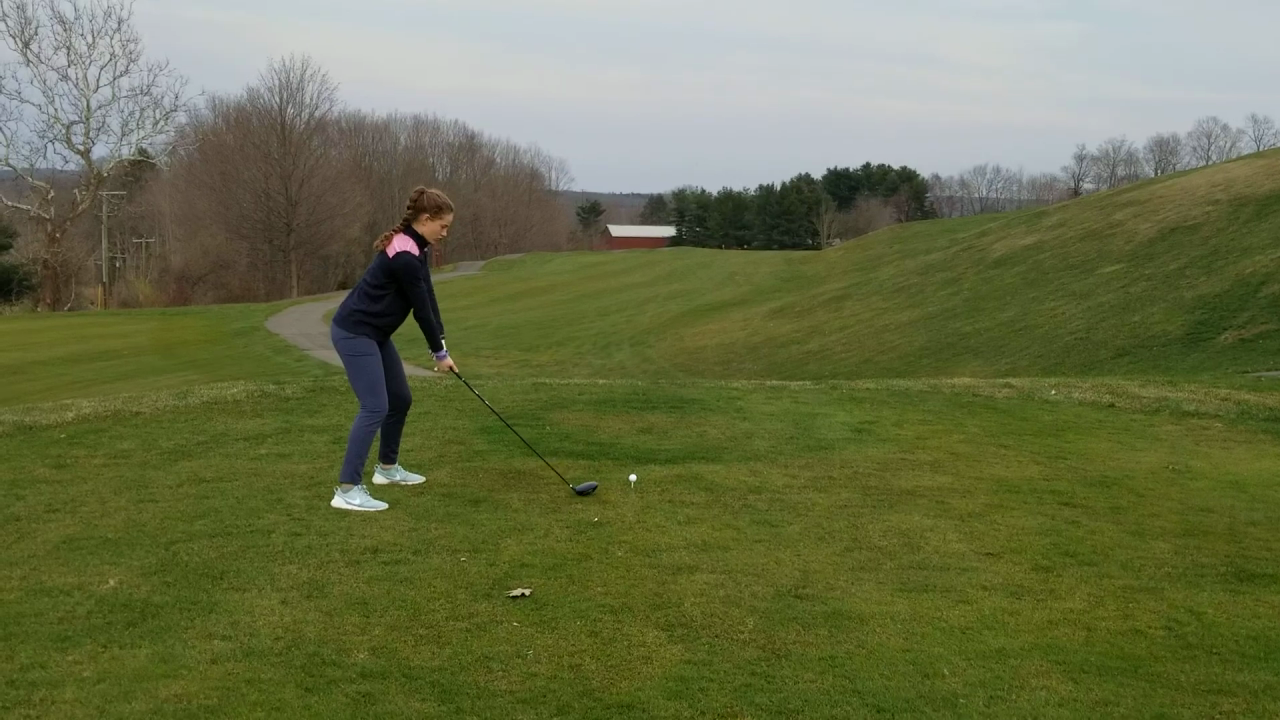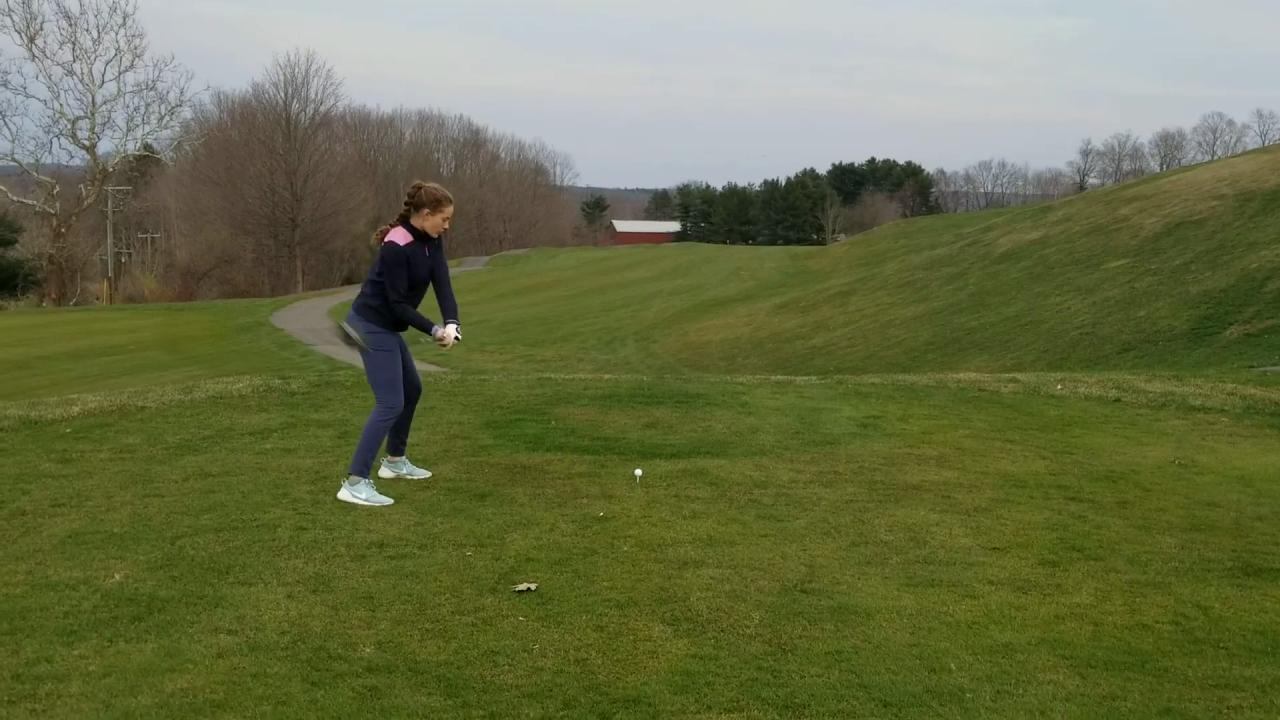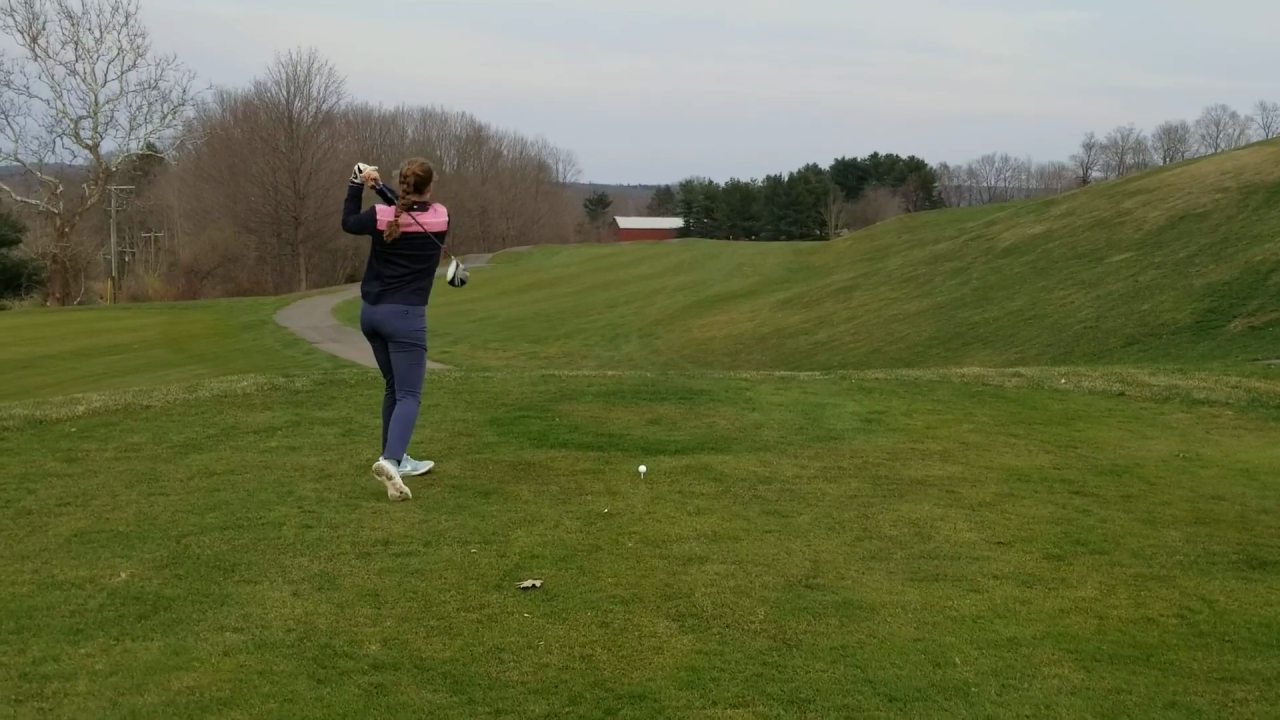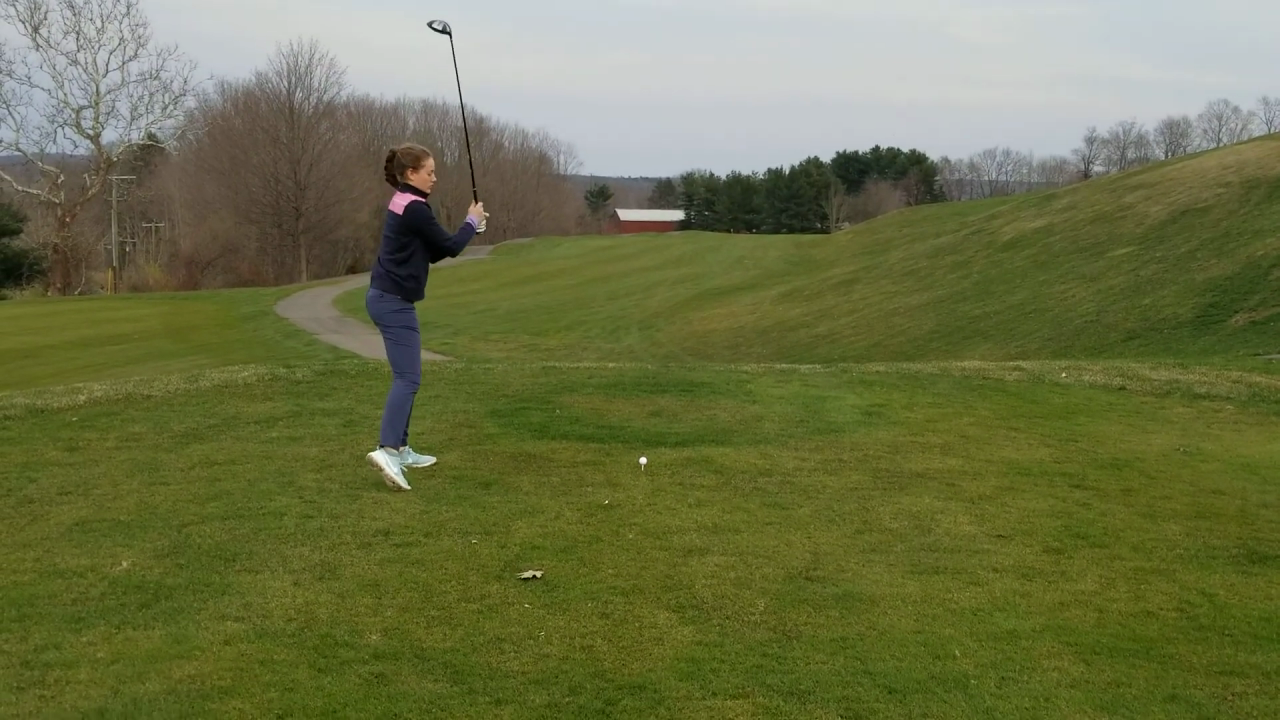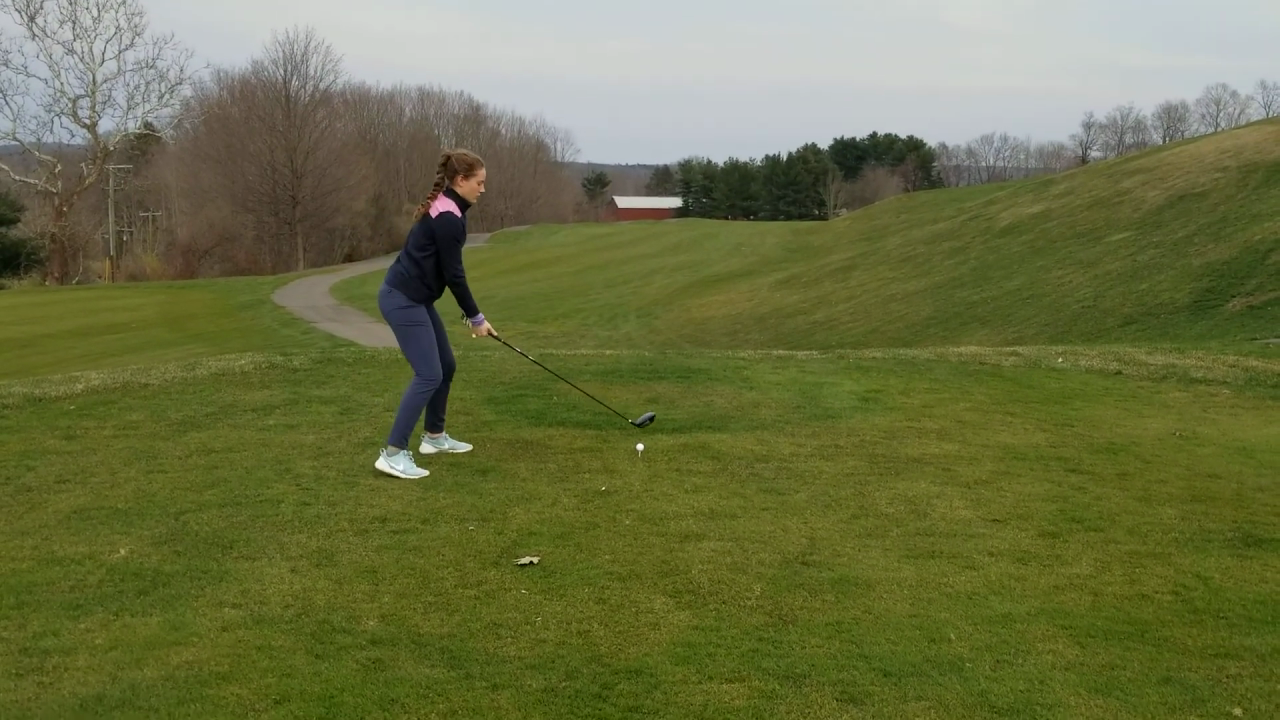
dt=1s
person 1, frame 1
left shoulder: (417, 247)
right shoulder: (404, 257)
left elbow: (428, 298)
right elbow: (420, 308)
left wrist: (441, 343)
right wrist: (439, 352)
left hip: (374, 332)
right hip: (355, 333)
left knee: (400, 399)
right knee: (374, 408)
left ankle: (387, 467)
right ankle: (347, 490)
person 1, frame 2
left shoulder: (432, 240)
right shoulder: (396, 247)
left elbow: (441, 282)
right elbow: (399, 305)
left wrist: (450, 322)
right wrist: (433, 330)
left hip: (387, 328)
right hip: (373, 327)
left knee: (411, 390)
right knee: (390, 403)
left ankle: (394, 460)
right ankle: (355, 482)
person 1, frame 3
left shoulder: (381, 216)
right shoulder: (440, 217)
left elbow: (348, 222)
left wrist: (358, 181)
right wrist: (378, 185)
left hip: (372, 312)
right hip: (406, 315)
left knee: (394, 388)
right knee: (408, 395)
left ankle: (396, 458)
right ankle: (390, 460)
person 1, frame 4
left shoulder: (405, 203)
right shoulder: (414, 207)
left elbow: (431, 252)
right elbow: (450, 246)
left wrist: (467, 226)
right wrist: (472, 222)
left hip: (389, 297)
right hip: (393, 301)
left knee: (409, 375)
right knee: (407, 378)
left ankle: (399, 448)
right ankle: (386, 449)
person 1, frame 5
left shoulder: (445, 208)
right shoulder: (448, 218)
left elbow: (447, 270)
right elbow: (454, 274)
left wrist: (470, 313)
right wrist: (476, 318)
left hip: (415, 297)
right hip: (403, 299)
left knee: (446, 367)
right knee: (429, 375)
left ankle: (434, 436)
right ankle: (393, 453)
